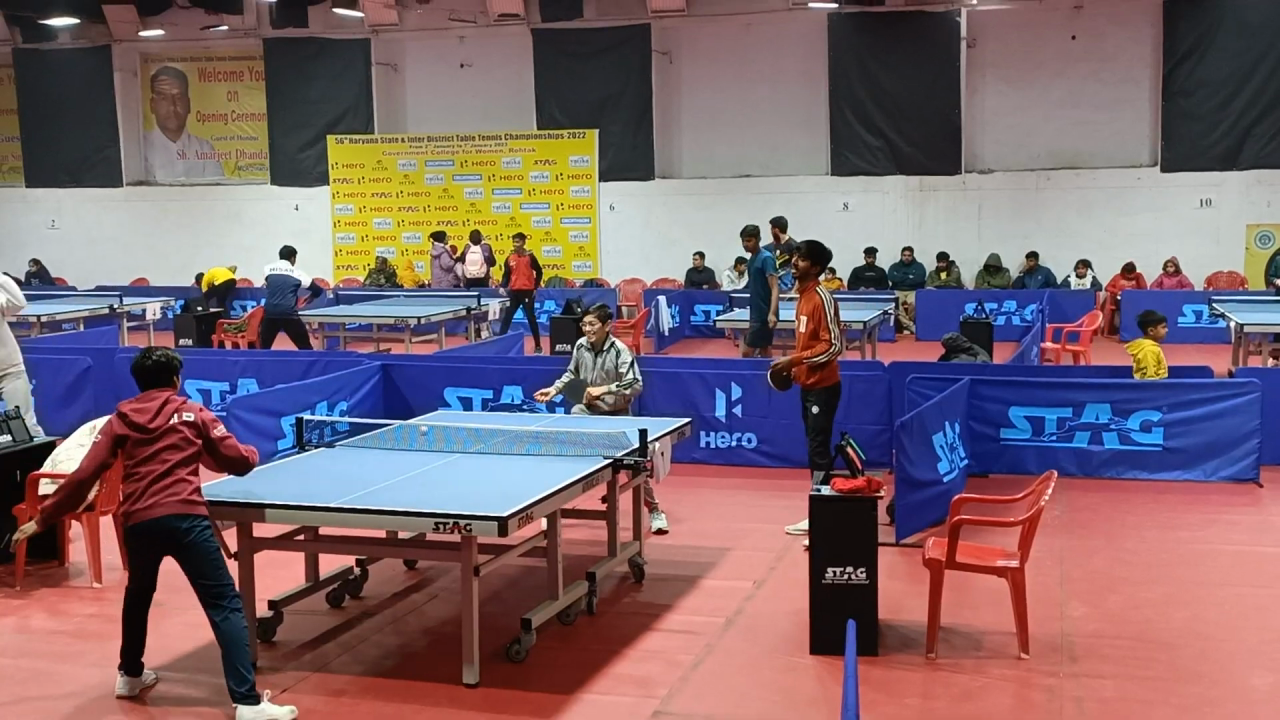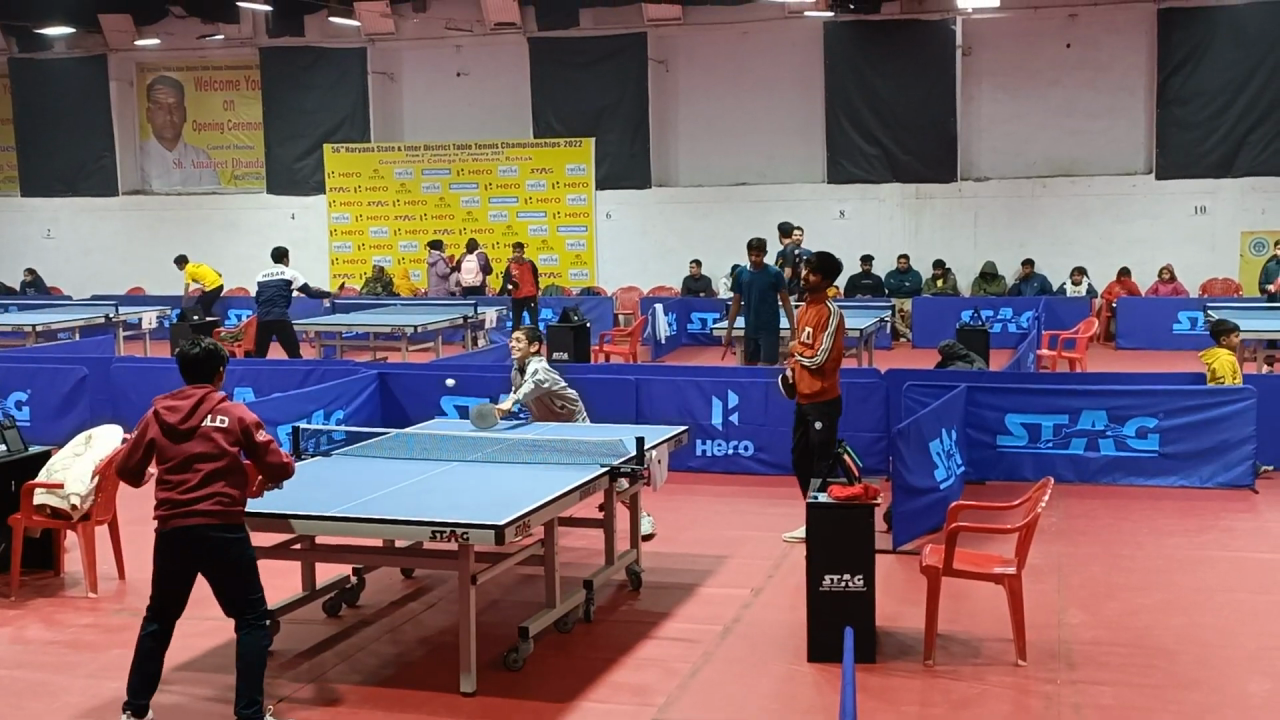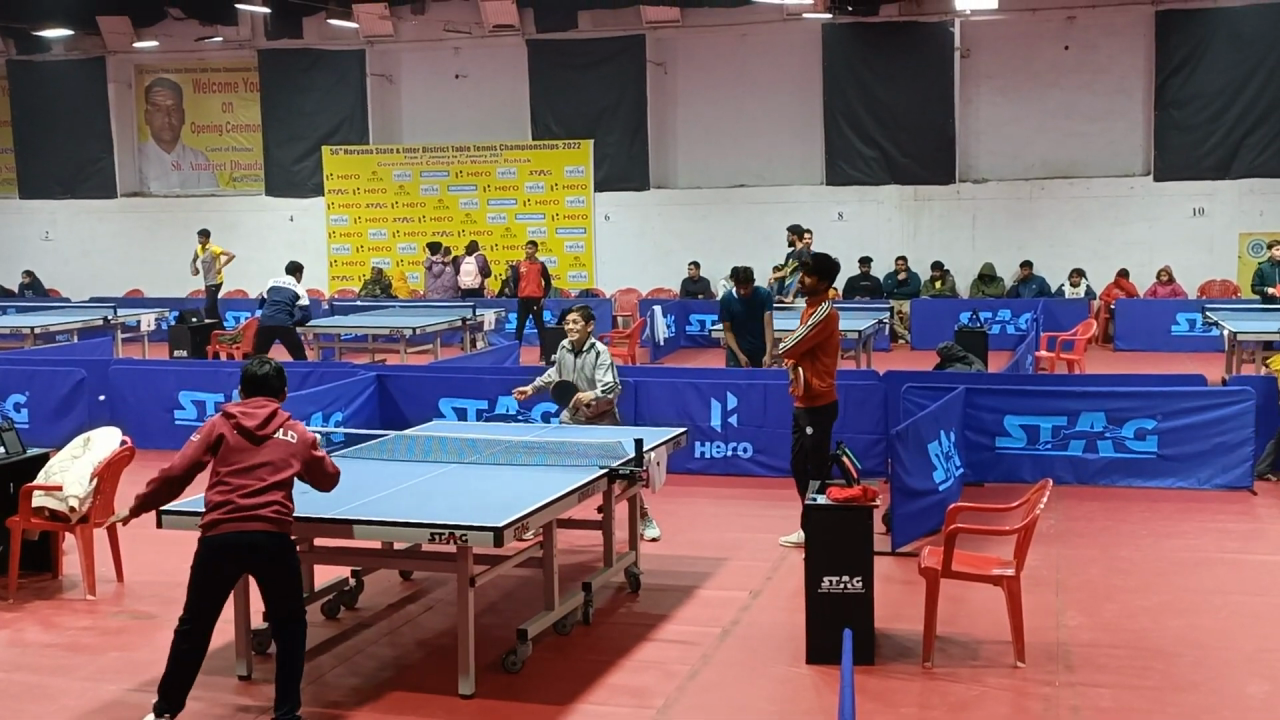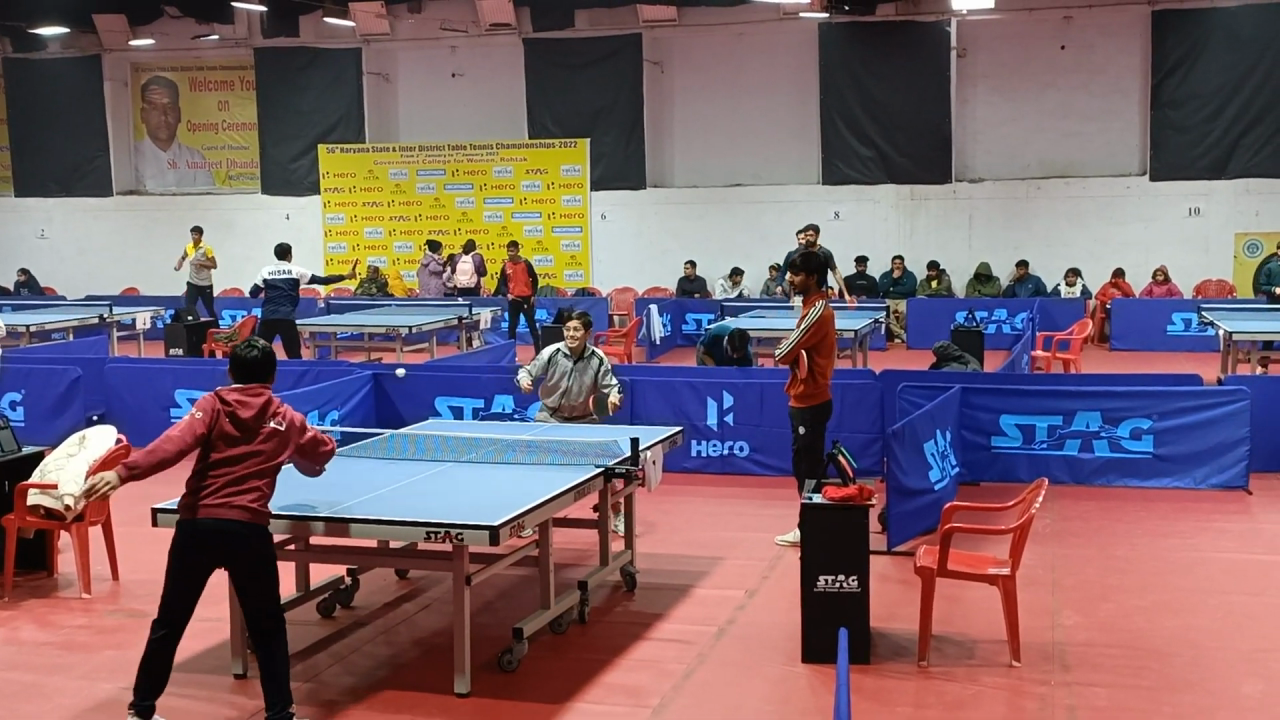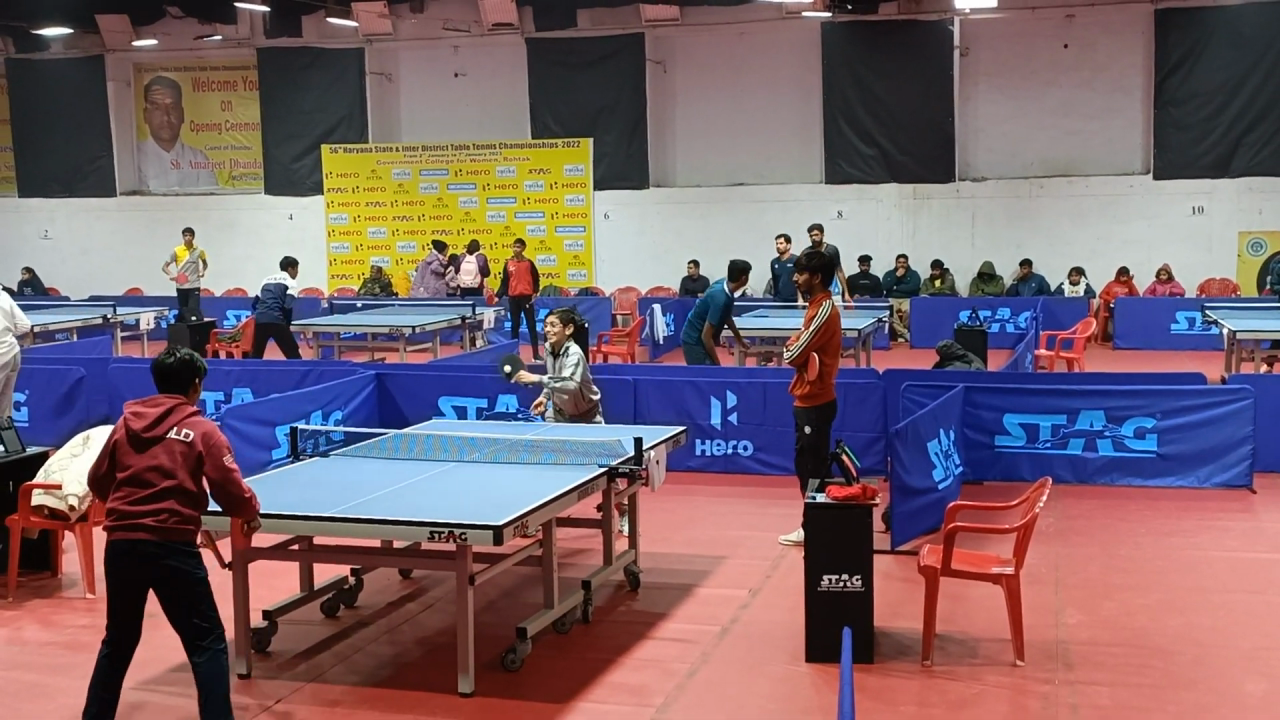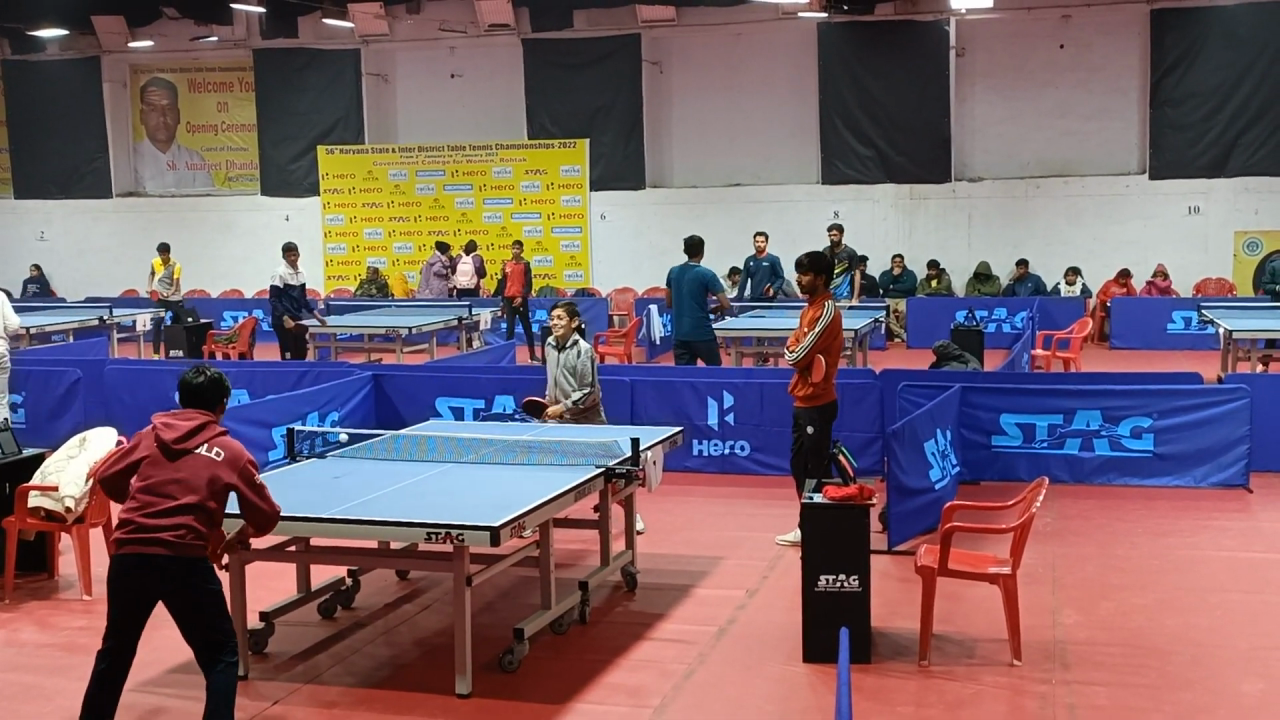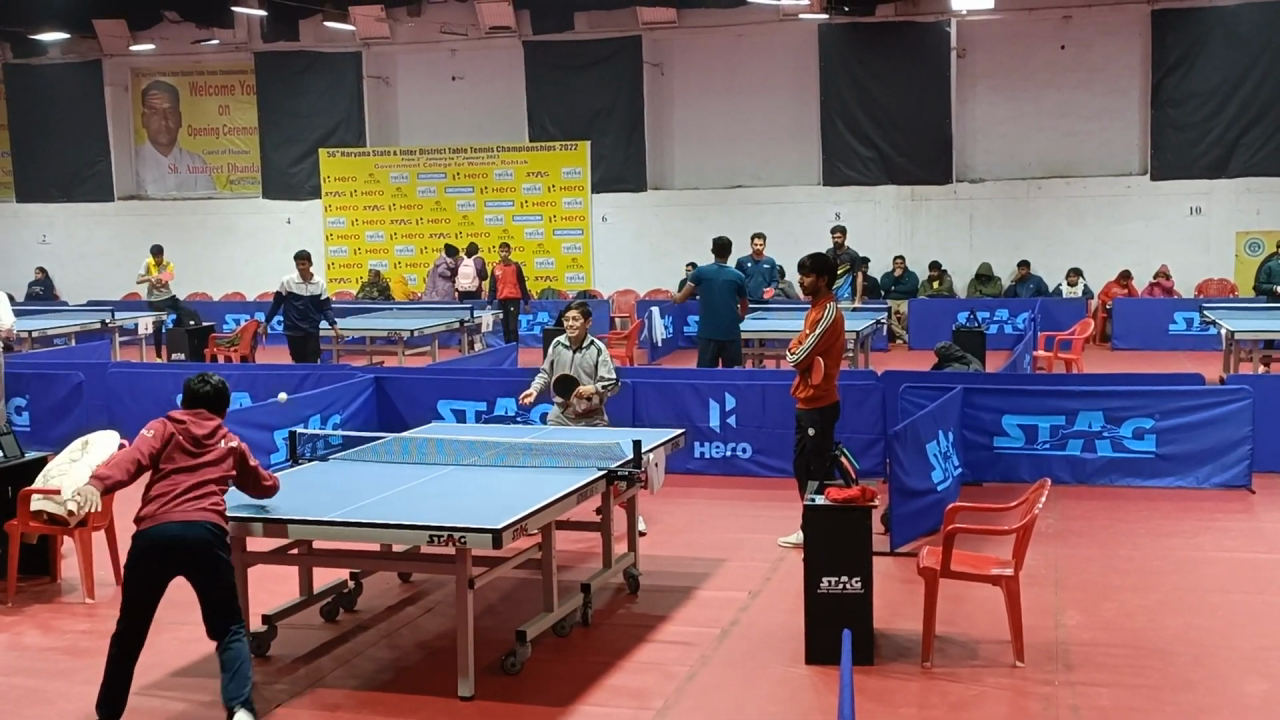
dt=0.5s
person 1, frame 1
left shoulder: (119, 420)
right shoulder: (193, 414)
left elbow: (84, 477)
right elbow: (240, 461)
left wrist: (44, 516)
right wrist: (251, 453)
left hip: (137, 524)
right hip: (184, 519)
left knee: (138, 595)
right knee: (226, 605)
left ankle: (131, 675)
person 1, frame 2
left shoulder: (156, 416)
right shoulder: (235, 414)
left elbow: (126, 471)
right elbow: (281, 468)
right wrist: (259, 478)
left hip: (172, 532)
right hip: (221, 530)
left knee: (158, 619)
right knee: (252, 620)
person 1, frame 3
left shoulder: (220, 424)
right shoulder: (297, 433)
left elbow: (176, 474)
right elbow: (329, 479)
left wrist: (135, 508)
left hip: (221, 537)
right hip: (272, 537)
left knee: (193, 626)
right knee: (290, 627)
person 1, frame 4
left shoulder: (213, 406)
right shoulder: (286, 419)
left elbow: (175, 442)
right elbow: (323, 450)
left wrist: (122, 472)
left hip: (198, 524)
right hip: (249, 529)
left knee: (169, 620)
right knee: (268, 624)
person 1, frame 5
left shoulder: (125, 425)
right shoulder: (202, 430)
left elbow: (98, 483)
right elbow: (234, 495)
right wrist: (251, 515)
left hip: (121, 546)
right hip: (171, 547)
left knee: (117, 641)
right knee: (207, 644)
person 1, frame 6
left shoulder: (150, 436)
right shoulder: (229, 452)
left elbow: (106, 479)
right elbow: (266, 517)
right wrist: (240, 536)
left hip: (129, 556)
right hip: (184, 561)
left knee: (115, 650)
right knee: (221, 656)
person 1, frame 7
left shoulder: (164, 429)
right shoulder: (232, 444)
left elbow: (133, 459)
right elbow: (266, 487)
left wrist: (97, 483)
right wrist: (229, 478)
left hip: (155, 535)
right hip: (206, 533)
left knee: (129, 633)
right knee: (231, 630)
person 2, frame 1
left shoulder: (822, 299)
right shoulder: (803, 298)
left elbow: (833, 346)
left wrist: (795, 359)
right wrist: (792, 363)
left hip: (823, 388)
right hip: (809, 387)
left knee: (820, 454)
right knee: (815, 453)
person 2, frame 2
left shoulder: (830, 313)
right shoulder: (804, 309)
left elbow: (818, 358)
left wrist: (795, 347)
right wrist: (791, 368)
left hip: (823, 401)
right hip: (803, 399)
left knee: (822, 468)
right knee: (800, 463)
person 2, frame 3
left shoulder: (823, 313)
right shoulder: (812, 308)
left elbow: (786, 348)
left wrist: (789, 351)
right wrist: (794, 361)
left hip: (818, 403)
right hip: (804, 401)
left knee: (816, 470)
right knee: (800, 467)
person 2, frame 4
left shoulder: (817, 311)
right shoulder: (815, 307)
left elbow: (783, 355)
right elbow: (796, 349)
left wrist: (786, 350)
right wrist: (792, 352)
left hip: (810, 401)
right hip: (805, 399)
left knee: (810, 468)
right knee: (803, 467)
person 2, frame 5
left shoulder: (824, 311)
right shoulder: (816, 307)
left elbow: (794, 355)
right elbow: (795, 346)
left wrist: (793, 351)
right wrist: (794, 349)
left hip: (815, 402)
right hip: (807, 399)
left knee: (815, 468)
right knee: (805, 466)
person 2, frame 6
left shoulder: (827, 312)
right shoulder: (810, 308)
left elbow: (797, 357)
right elbow: (793, 347)
left wrist: (794, 352)
right wrist: (794, 350)
left hip: (817, 402)
right hip: (803, 400)
left knee: (816, 468)
right knee: (799, 464)
person 2, frame 7
left shoulder: (828, 313)
right shoulder: (815, 310)
left elbow: (798, 358)
right elbow: (797, 348)
left wrist: (795, 352)
right wrist: (797, 351)
left hip: (819, 404)
right hip: (807, 402)
left knee: (818, 471)
right knee: (803, 466)
person 3, frame 1
left shoulder: (619, 350)
right shoulder: (581, 346)
left elbow: (636, 385)
right elbow: (571, 374)
left wrist: (603, 389)
right wrist: (554, 389)
left hip: (616, 414)
right hip: (586, 410)
left ankle: (655, 511)
person 3, frame 2
left shoulder: (539, 367)
right shoulder: (517, 369)
left elbow: (533, 386)
left wrist: (510, 402)
right wrist: (508, 404)
left hip: (573, 423)
right hip: (546, 425)
left ankle: (640, 515)
person 3, frame 3
left shoulder: (600, 352)
right shoulder: (564, 347)
left elbow: (611, 387)
left wrist: (592, 395)
right wrist: (533, 387)
left hip: (603, 419)
right hip: (573, 418)
left ankle: (645, 520)
person 3, frame 4
left shoulder: (597, 358)
right shoulder: (552, 352)
left elbow: (612, 386)
right elbow: (527, 370)
left wrist: (614, 396)
right wrist: (524, 380)
left hip: (583, 419)
right hip: (550, 417)
left ankle: (618, 516)
person 3, frame 5
left shoulder: (573, 354)
right shoulder: (550, 349)
left elbow: (569, 384)
left wrist: (534, 379)
right wrist: (545, 396)
left hip: (586, 418)
right hip: (559, 414)
left knee: (603, 468)
right knee: (542, 464)
left ankle: (625, 515)
right ankle: (536, 517)
person 3, frame 6
left shoulder: (583, 350)
right shoulder: (550, 344)
left elbow: (589, 390)
left wrist: (563, 407)
right wrist: (548, 401)
left hip: (588, 416)
right hip: (560, 416)
left knee: (607, 466)
right knee: (543, 464)
left ankle: (630, 512)
right ankle: (536, 516)
person 3, frame 7
left shoulder: (598, 349)
right shoulder: (557, 345)
left elbow: (612, 383)
right elbow: (546, 373)
left wrist: (593, 389)
right wrist: (536, 389)
left hip: (591, 417)
right hip: (563, 412)
left knee: (605, 464)
right knee: (543, 458)
left ankle: (624, 504)
